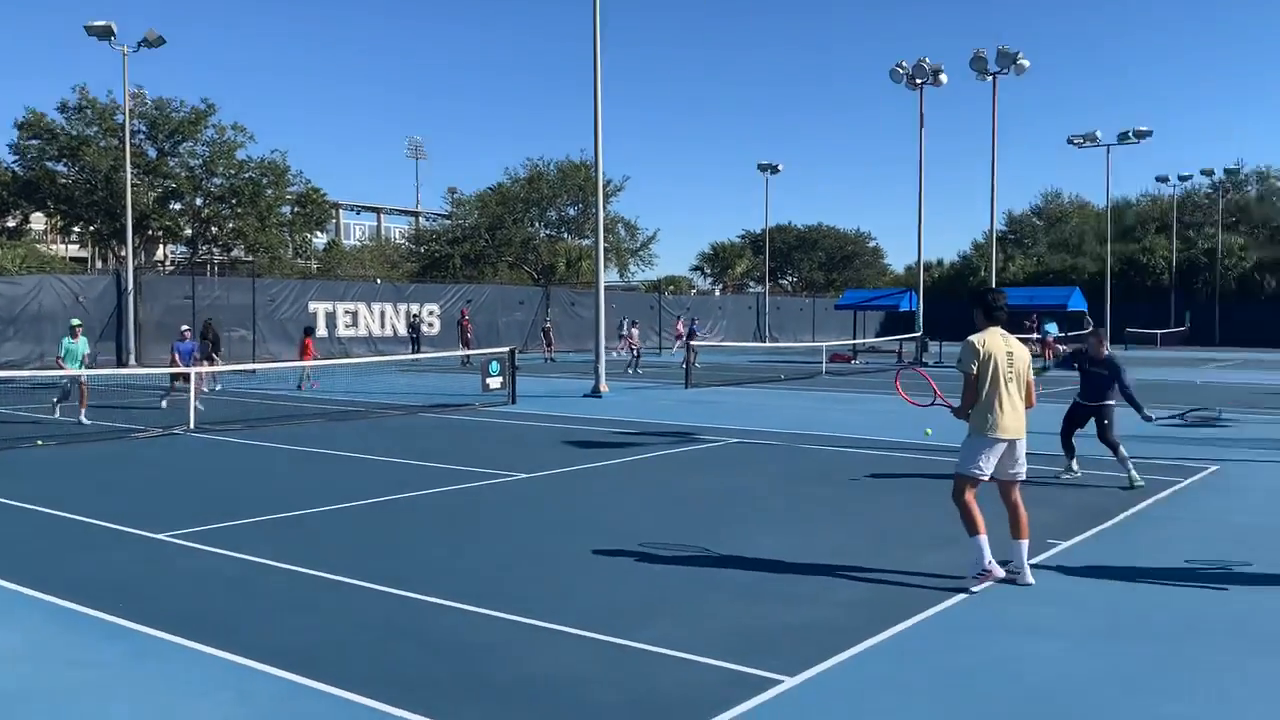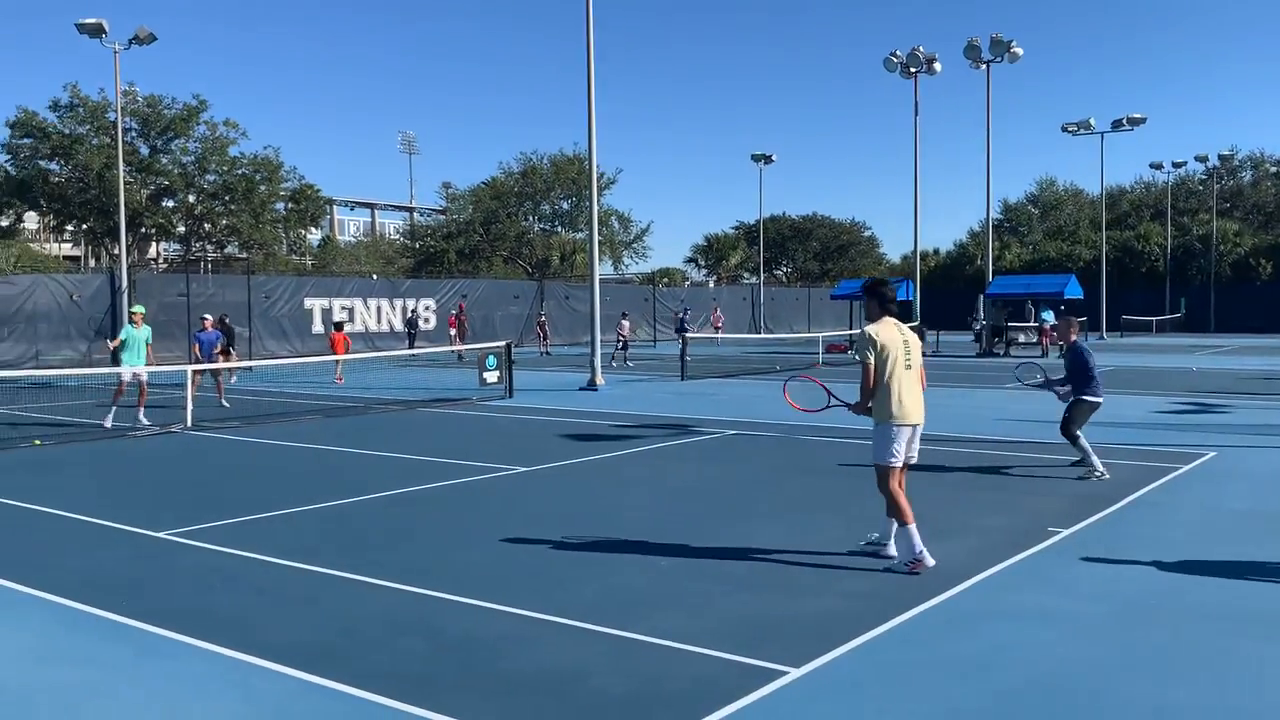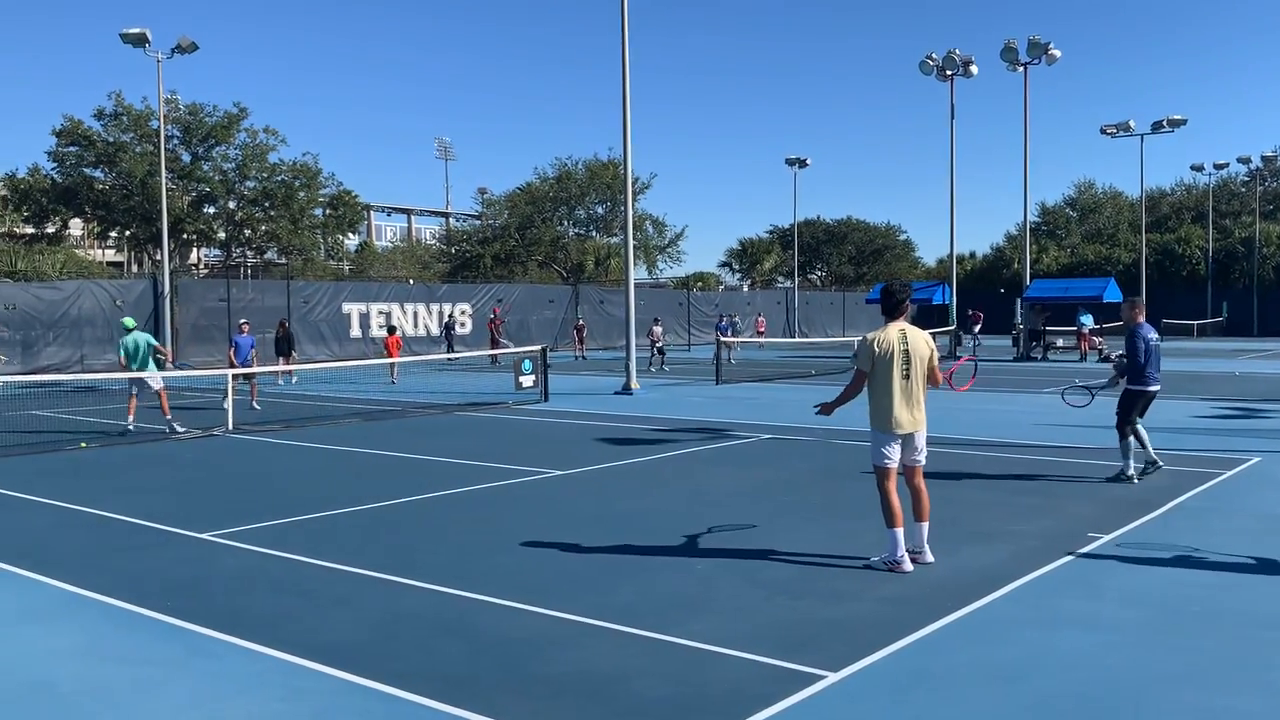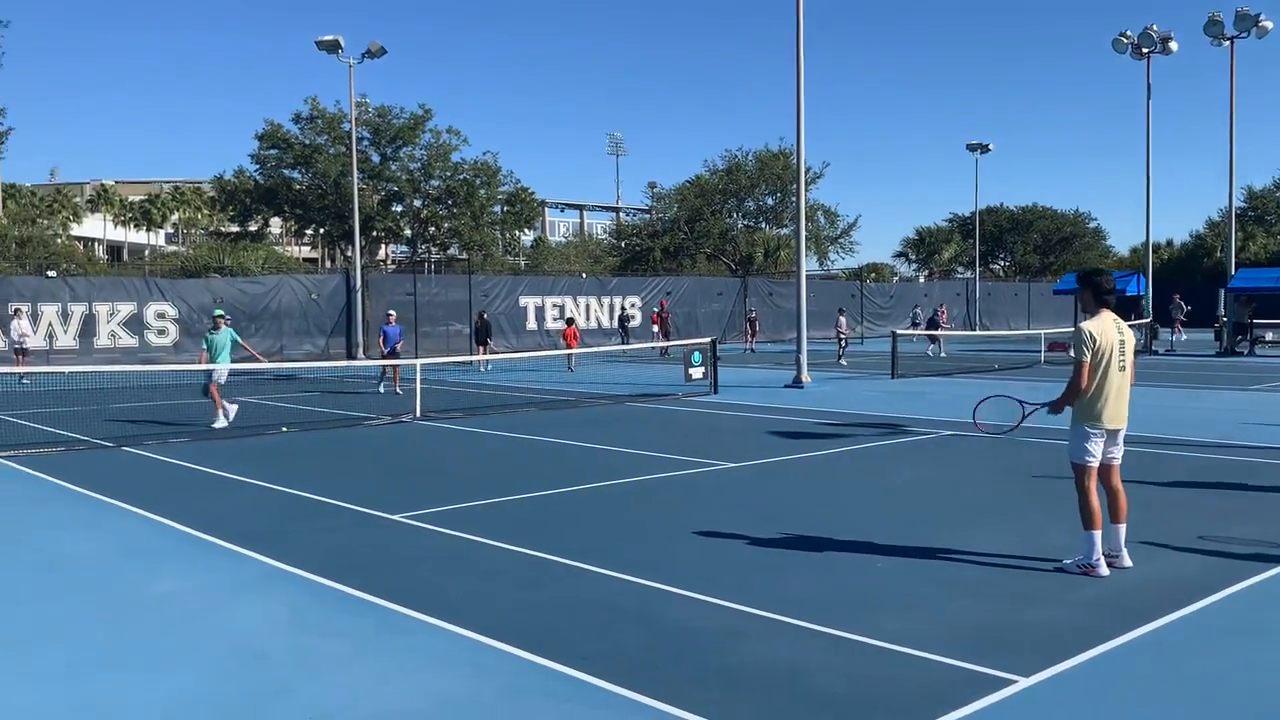
dt=1s
person 1, frame 1
left shoulder: (975, 343)
right shoulder: (1021, 348)
left elbow: (970, 394)
right elbow: (1030, 401)
left wrist: (961, 412)
left hip: (987, 431)
right hip: (1016, 431)
left knee: (963, 494)
right knee: (1012, 498)
left ankle: (987, 564)
right ankle: (1020, 567)
person 1, frame 2
left shoulder: (871, 333)
right shoulder: (910, 334)
left elbow: (869, 383)
right elbow: (921, 382)
left wrist: (862, 405)
left hip: (891, 417)
right hip: (915, 415)
left knee: (887, 484)
right knee: (896, 479)
left ankle: (918, 552)
right ankle: (887, 540)
person 1, frame 3
left shoulder: (872, 341)
right shoulder: (924, 338)
left elbow: (856, 386)
right elbow: (936, 381)
left wrist: (832, 405)
right wrist: (925, 378)
left hip: (886, 424)
right hip: (916, 422)
left knee: (888, 486)
right knee: (916, 482)
left ankle: (899, 556)
right ankle: (921, 548)
person 1, frame 4
left shoulder: (1088, 329)
right shoulder: (1125, 330)
left elbow: (1080, 381)
right elbow: (1129, 378)
left wrist: (1059, 403)
left hip: (1090, 419)
right hip: (1117, 418)
left knee: (1087, 485)
right knee: (1113, 482)
left ankle: (1094, 559)
right ankle: (1118, 551)
